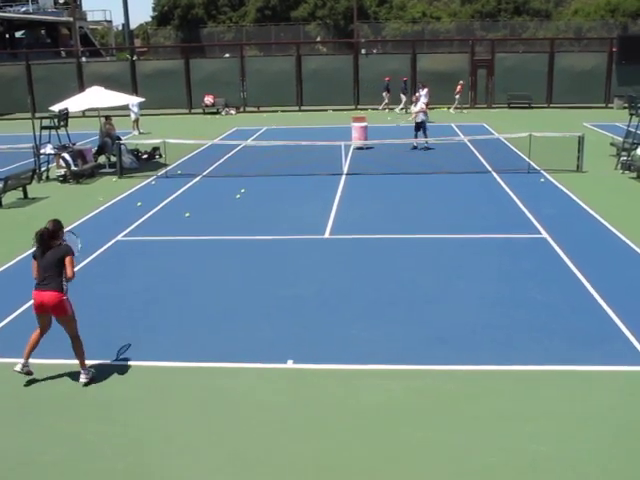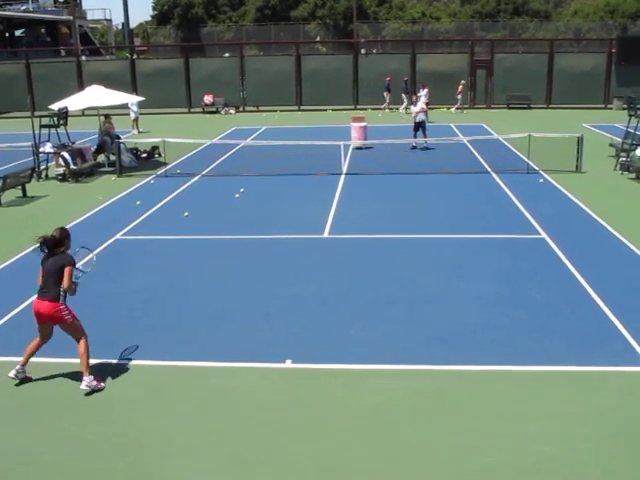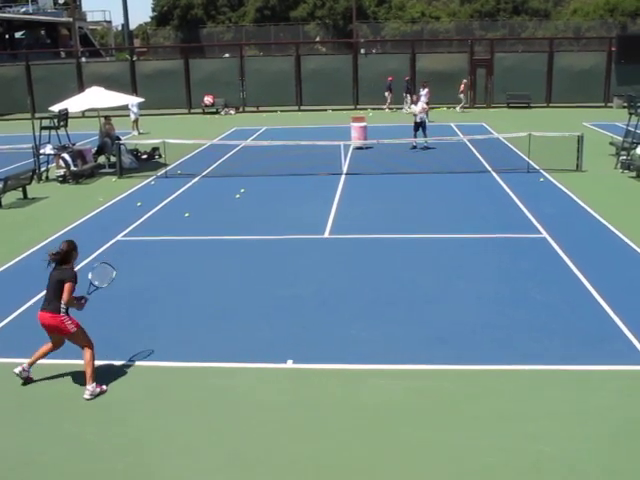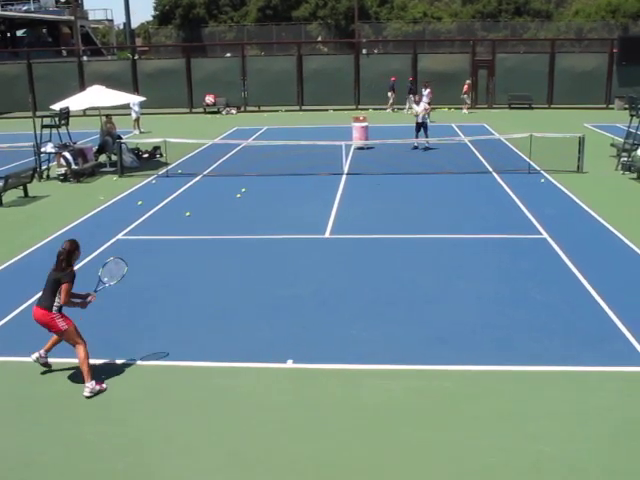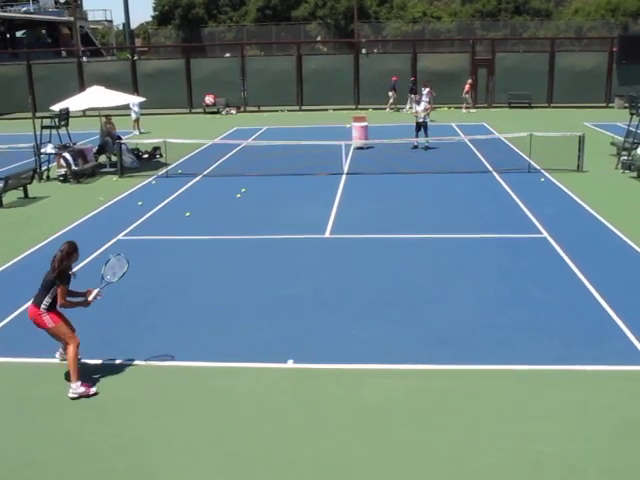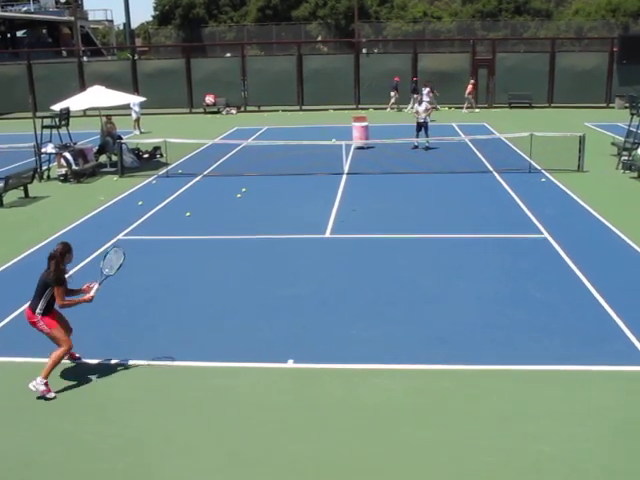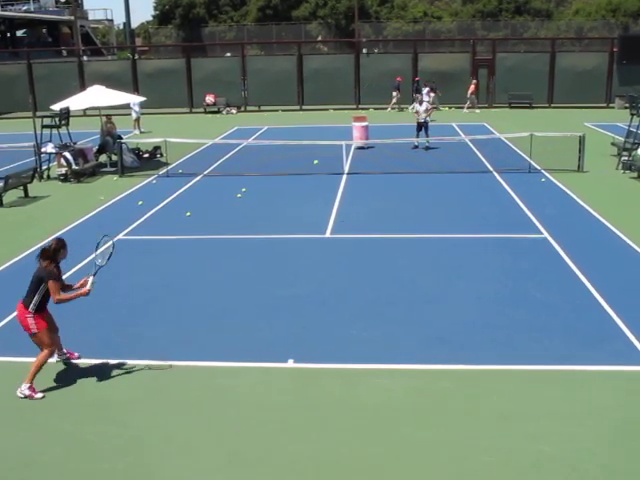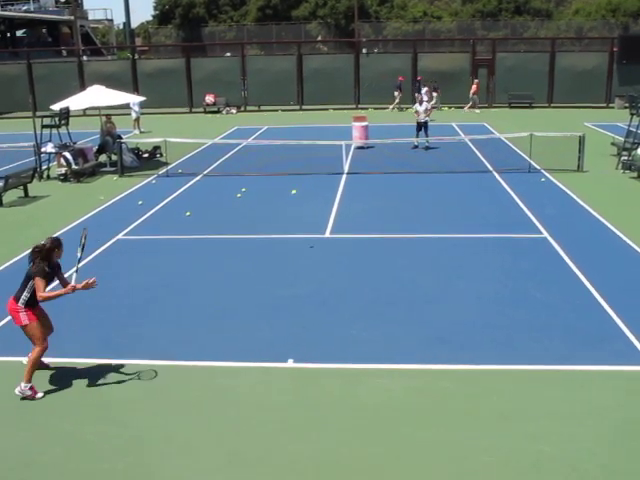
dt=0.1s
person 1, frame 1
left shoulder: (39, 250)
right shoulder: (66, 249)
left elbow: (36, 275)
right elbow: (70, 275)
right wrist: (71, 275)
left hip: (38, 295)
right hip: (56, 297)
left knee: (42, 329)
right knee: (73, 333)
left ankle: (23, 363)
right ankle: (84, 372)
person 1, frame 2
left shoulder: (46, 257)
right shoulder: (68, 259)
left elbow: (41, 282)
right elbow: (66, 286)
right wrist: (73, 289)
left hip: (39, 304)
right hip: (55, 306)
left knee: (43, 337)
right knee: (81, 337)
left ankle: (19, 369)
right ankle: (87, 379)
person 1, frame 3
left shoulder: (56, 269)
right shoulder: (71, 273)
right elbow: (66, 301)
left wrist: (76, 298)
right wrist: (78, 304)
left hip: (44, 315)
right hip: (57, 317)
left knee: (57, 343)
right knee: (88, 346)
left ankle: (24, 368)
right ankle: (91, 387)
person 1, frame 4
left shoulder: (59, 267)
right shoulder: (68, 273)
right elbow: (64, 301)
left wrist: (84, 296)
right wrist: (81, 303)
left hip: (39, 310)
right hip: (49, 314)
left knee: (66, 333)
right knee: (80, 344)
left ankle: (41, 355)
right ankle: (90, 385)
person 1, frame 5
left shoulder: (61, 268)
right shoulder: (64, 274)
left elbow: (65, 292)
right elbow: (62, 302)
left wrist: (85, 293)
right wrist: (82, 303)
left hip: (45, 308)
right hip: (41, 313)
left knee: (70, 331)
right knee: (74, 342)
left ankle: (63, 354)
right ankle: (76, 386)
person 1, frame 6
left shoulder: (55, 269)
right shoulder: (57, 276)
left elbow: (63, 292)
right elbow: (61, 302)
left wrist: (82, 290)
right wrist: (82, 300)
left hip: (45, 310)
right hip: (38, 315)
left knee: (67, 331)
right knee: (66, 345)
left ankle: (68, 355)
right ankle: (40, 382)
person 1, frame 7
left shoulder: (53, 266)
right shoulder: (50, 270)
left elbow: (62, 288)
right elbow: (56, 299)
left wrist: (78, 286)
right wrist: (80, 293)
left hip: (38, 309)
right hip: (29, 312)
left knee: (54, 331)
right knee: (49, 349)
left ankle: (62, 354)
right ankle: (25, 387)
person 1, frame 8
left shoulder: (54, 265)
right shoulder: (40, 269)
left elbow: (65, 284)
right elbow: (41, 296)
left wrist: (80, 286)
right wrist: (65, 291)
left hip: (31, 305)
right hip: (20, 308)
left knee: (48, 330)
right knee: (41, 345)
left ankle: (32, 358)
right ankle: (25, 387)
